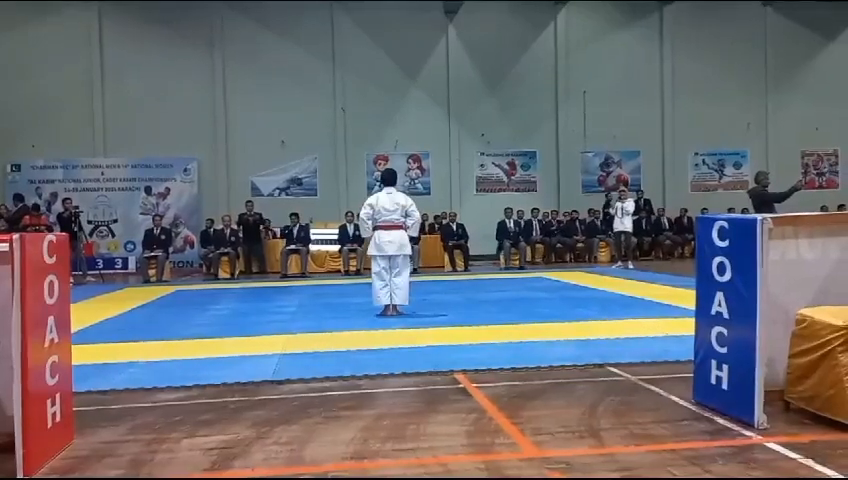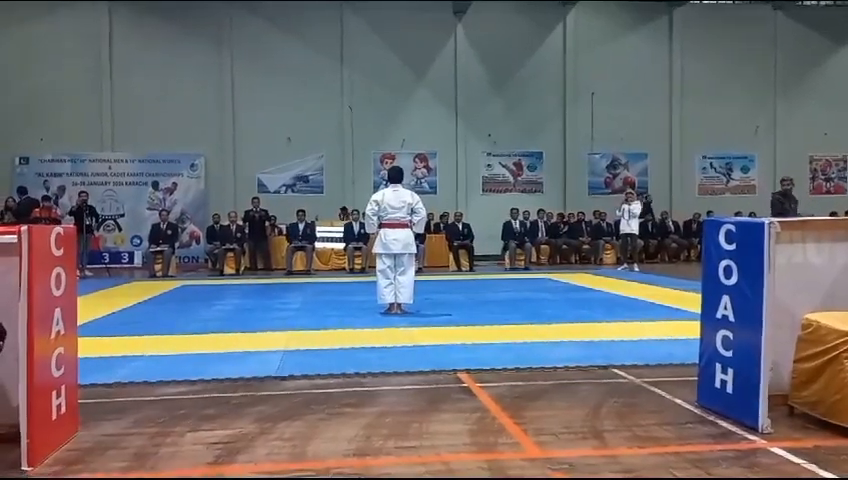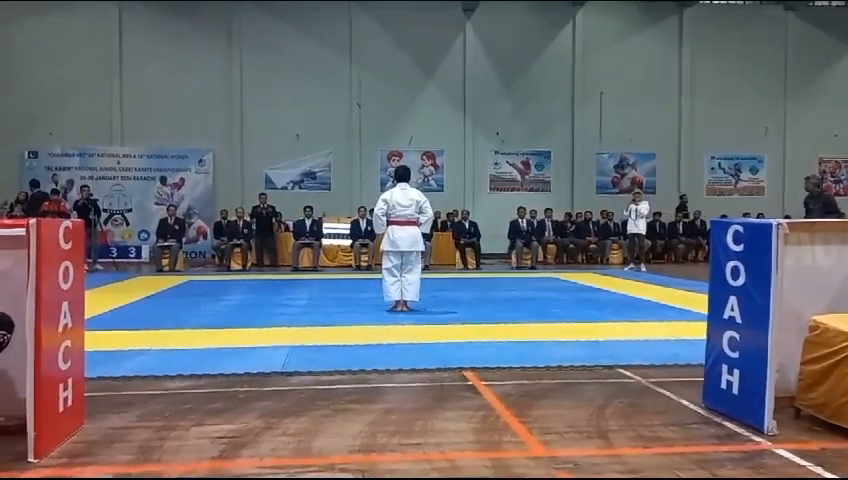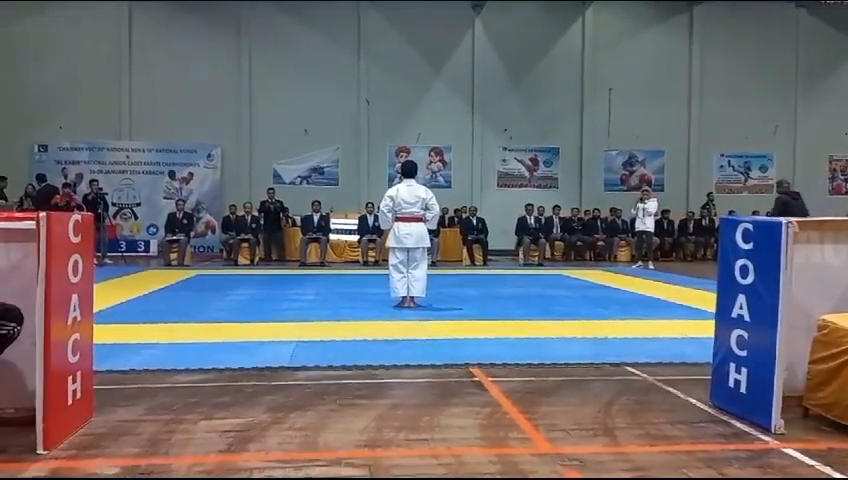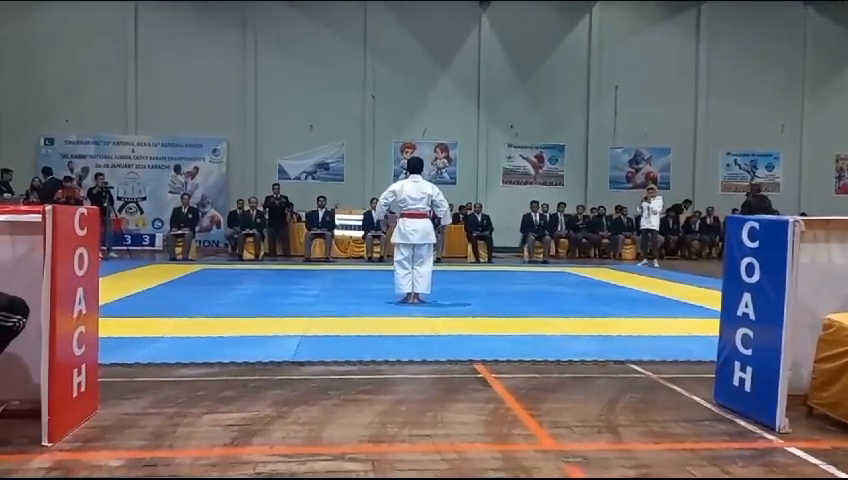
dt=1s
person 1, frame 1
left shoulder: (374, 198)
right shoulder: (404, 198)
left elbow: (364, 217)
right elbow: (415, 217)
left wrist: (369, 234)
right wrist: (408, 233)
left hip: (380, 238)
right hip: (399, 238)
left knee: (381, 274)
right knee: (399, 273)
left ankle: (386, 307)
right ankle: (395, 307)
person 1, frame 2
left shoulder: (379, 195)
right shoulder: (411, 195)
left elbow: (369, 213)
right elbow: (421, 214)
left wrist: (375, 230)
right wrist: (413, 229)
left hip: (386, 236)
right hip: (405, 236)
left knee: (385, 272)
right knee: (405, 272)
left ankle: (391, 305)
right ankle: (400, 305)
person 1, frame 3
left shoulder: (388, 194)
right shoulder: (417, 194)
left elbow: (378, 213)
right elbow: (428, 213)
left wrist: (383, 230)
right wrist: (420, 228)
left hip: (393, 234)
right hip: (412, 235)
left knee: (392, 270)
right knee: (411, 270)
left ankle: (397, 303)
right ankle: (406, 303)
person 1, frame 4
left shoulder: (394, 190)
right shoulder: (424, 190)
left elbow: (384, 210)
right elbow: (435, 210)
left wrist: (389, 226)
right wrist: (426, 225)
left hip: (400, 230)
right hip: (418, 231)
left knee: (398, 266)
right knee: (417, 266)
left ankle: (404, 299)
right ankle: (413, 299)
person 1, frame 5
left shoulder: (399, 186)
right shoulder: (430, 187)
left elbow: (383, 201)
right elbow: (442, 206)
left wrist: (380, 218)
right wrist: (445, 222)
left hip: (405, 226)
right hip: (424, 226)
left knee: (403, 262)
right knee: (422, 263)
left ankle: (408, 295)
right ankle: (417, 295)
